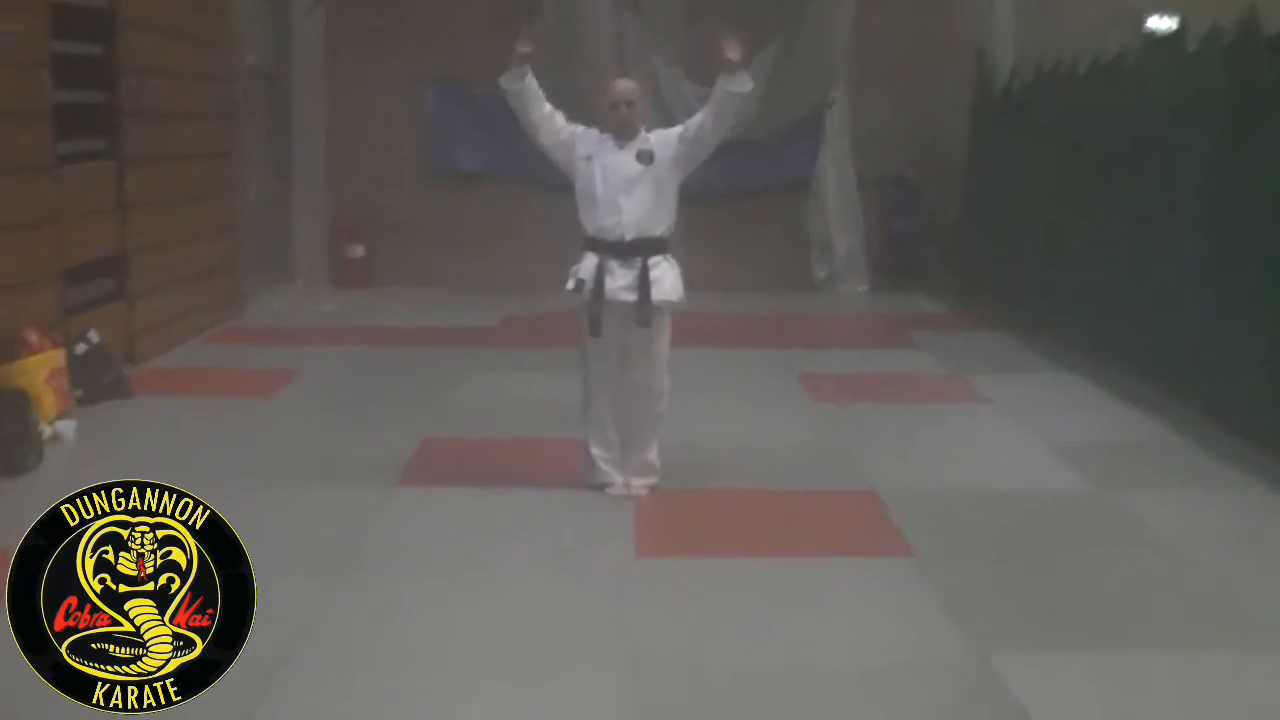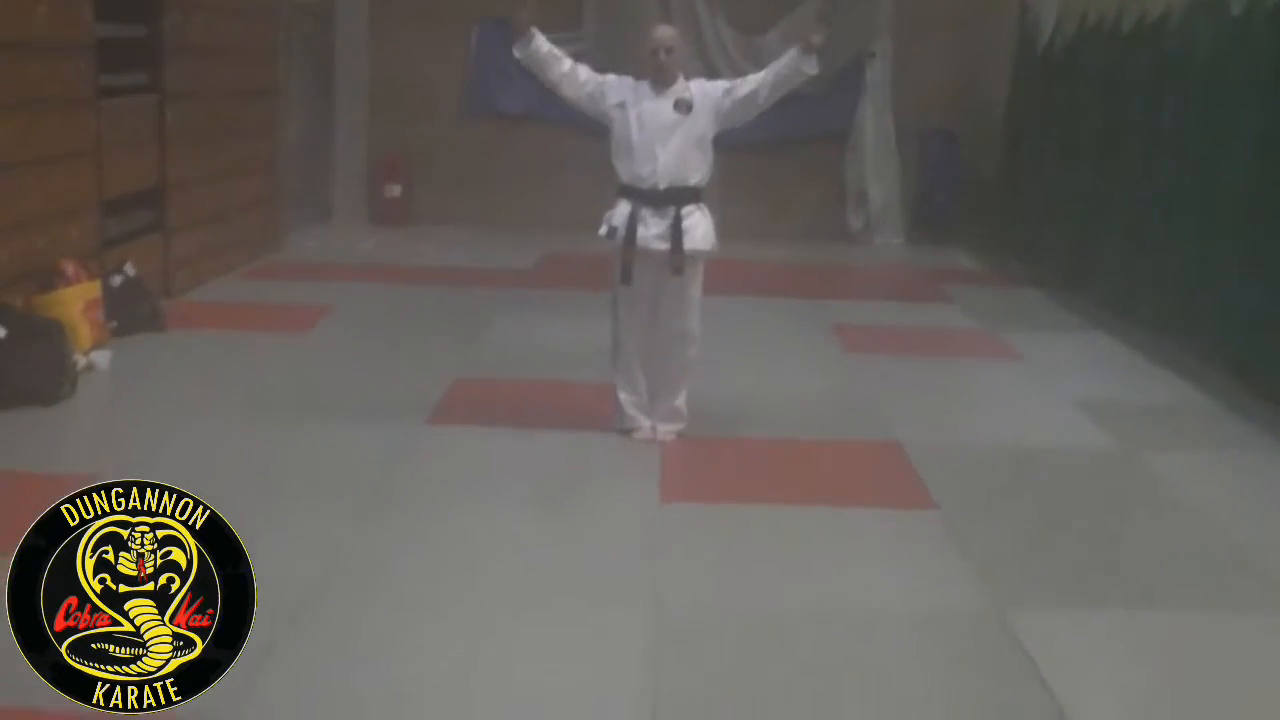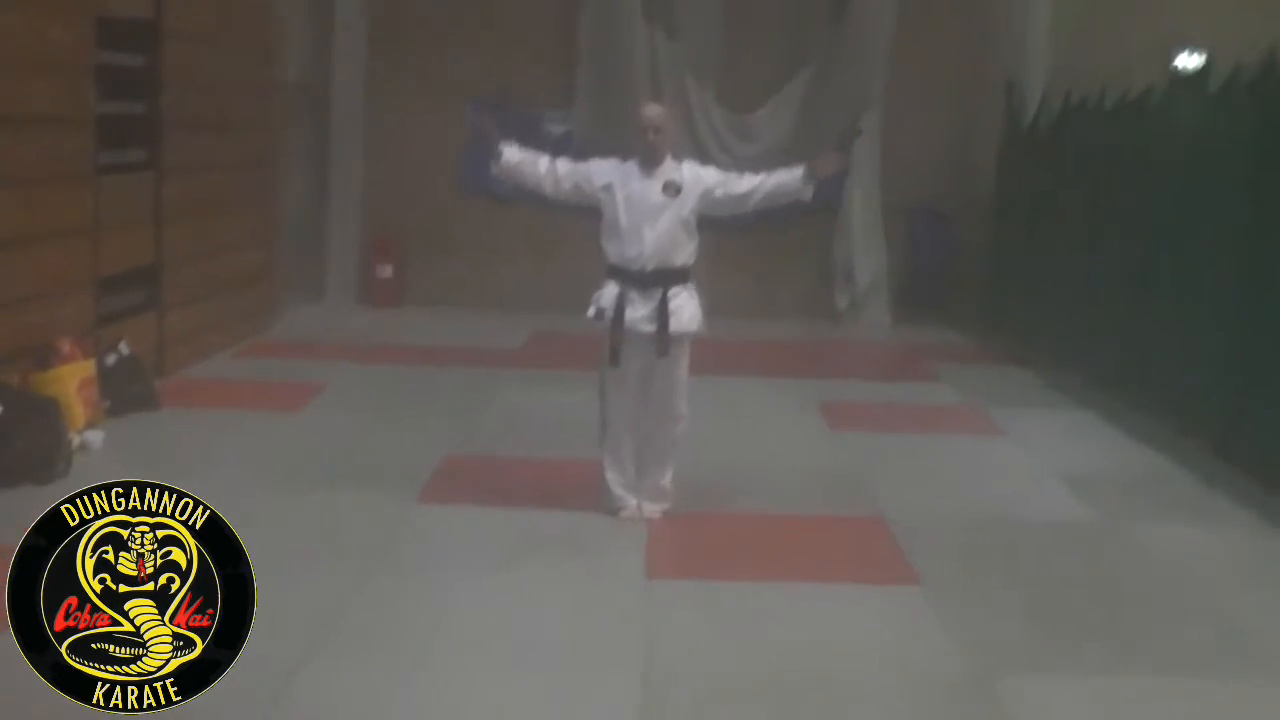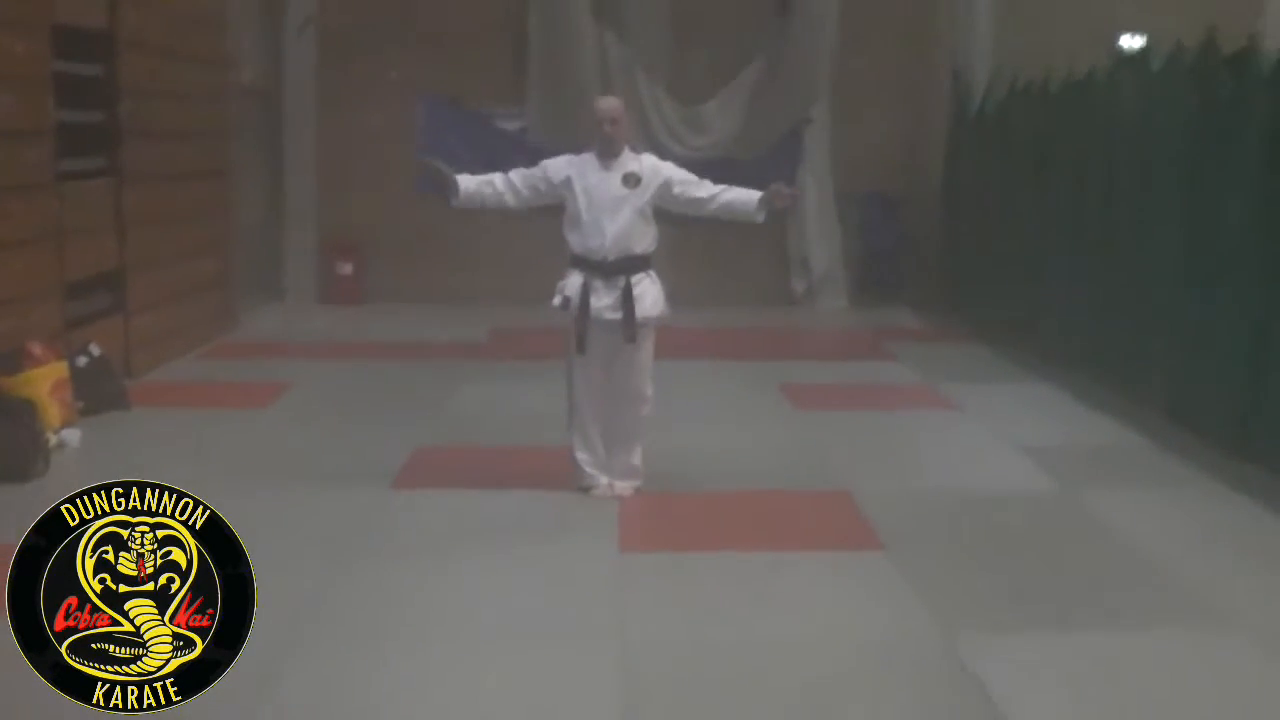
dt=0.3s
person 1, frame 1
left shoulder: (670, 146)
right shoulder: (582, 145)
left elbow: (714, 121)
right elbow: (538, 116)
left wrist: (733, 74)
right wrist: (521, 69)
left hip: (650, 275)
right hip: (600, 273)
left knee: (647, 381)
right knee: (602, 381)
left ankle: (639, 468)
right ankle: (607, 470)
person 1, frame 2
left shoulder: (710, 97)
right shoulder: (617, 92)
left elbow: (762, 86)
right elbow: (566, 74)
left wrist: (803, 53)
right wrist: (527, 36)
left hip: (684, 223)
right hip: (634, 221)
left knee: (679, 328)
right knee: (633, 325)
left ankle: (667, 414)
right ankle: (636, 414)
person 1, frame 3
left shoulder: (695, 178)
right shoulder: (606, 174)
left elbow: (752, 188)
right elbow: (551, 174)
left wrist: (806, 176)
right wrist: (501, 151)
left hip: (672, 304)
right hip: (624, 302)
left knee: (667, 405)
right knee: (621, 403)
left ankle: (653, 491)
right ankle: (624, 492)
person 1, frame 4
left shoulder: (652, 170)
right shoulder: (565, 169)
left elbow: (705, 194)
right elbow: (511, 187)
left wrist: (760, 201)
right wrist: (458, 184)
left hip: (634, 291)
right hip: (587, 290)
left knee: (632, 388)
right knee: (587, 387)
left ankle: (624, 471)
right ankle: (595, 472)
